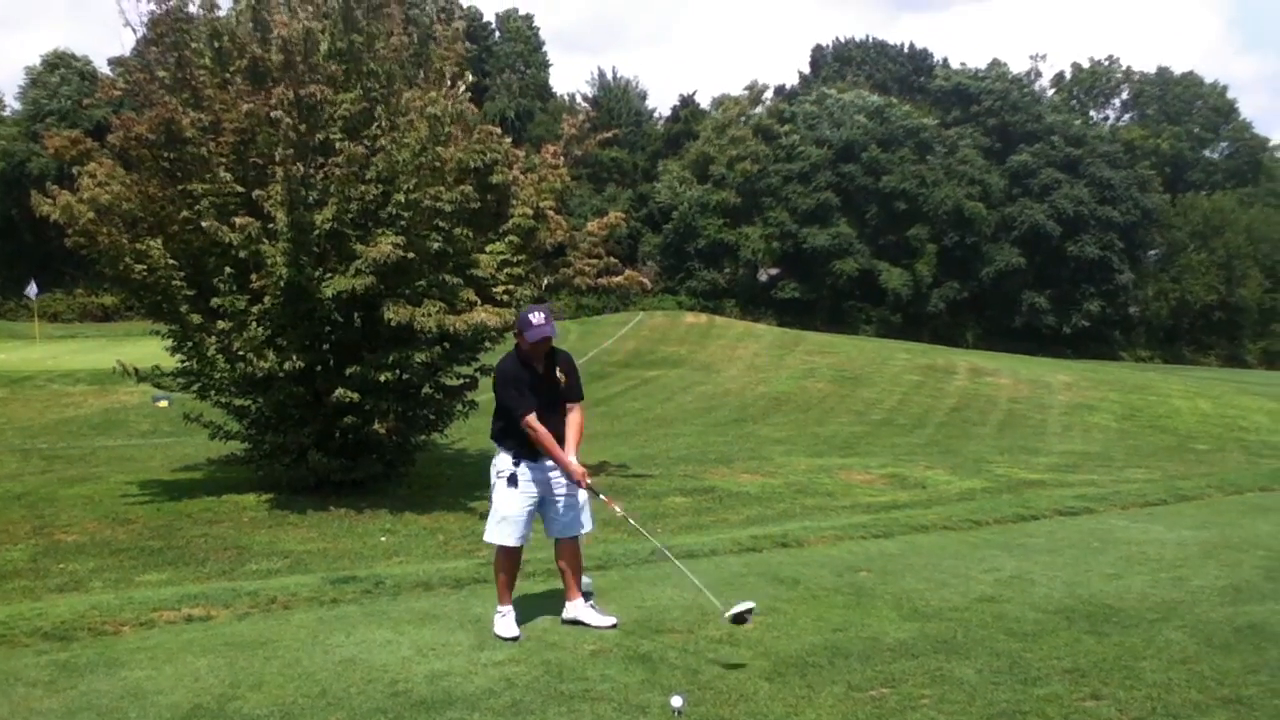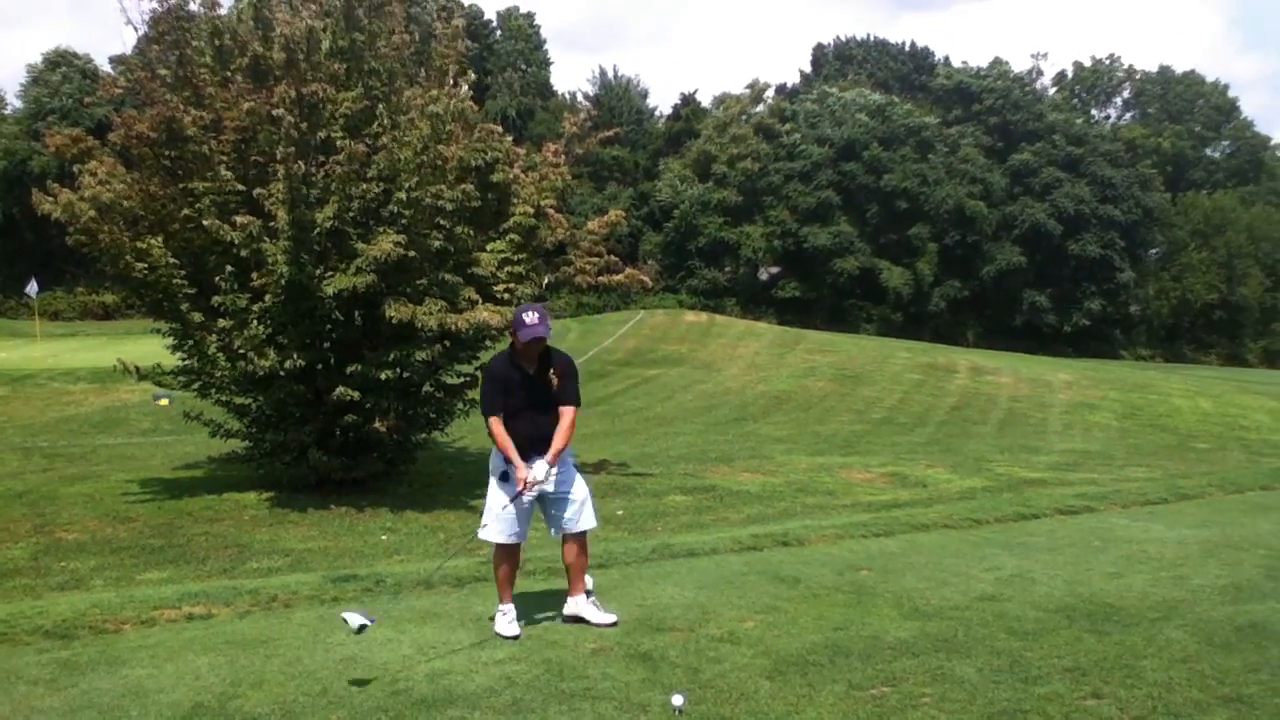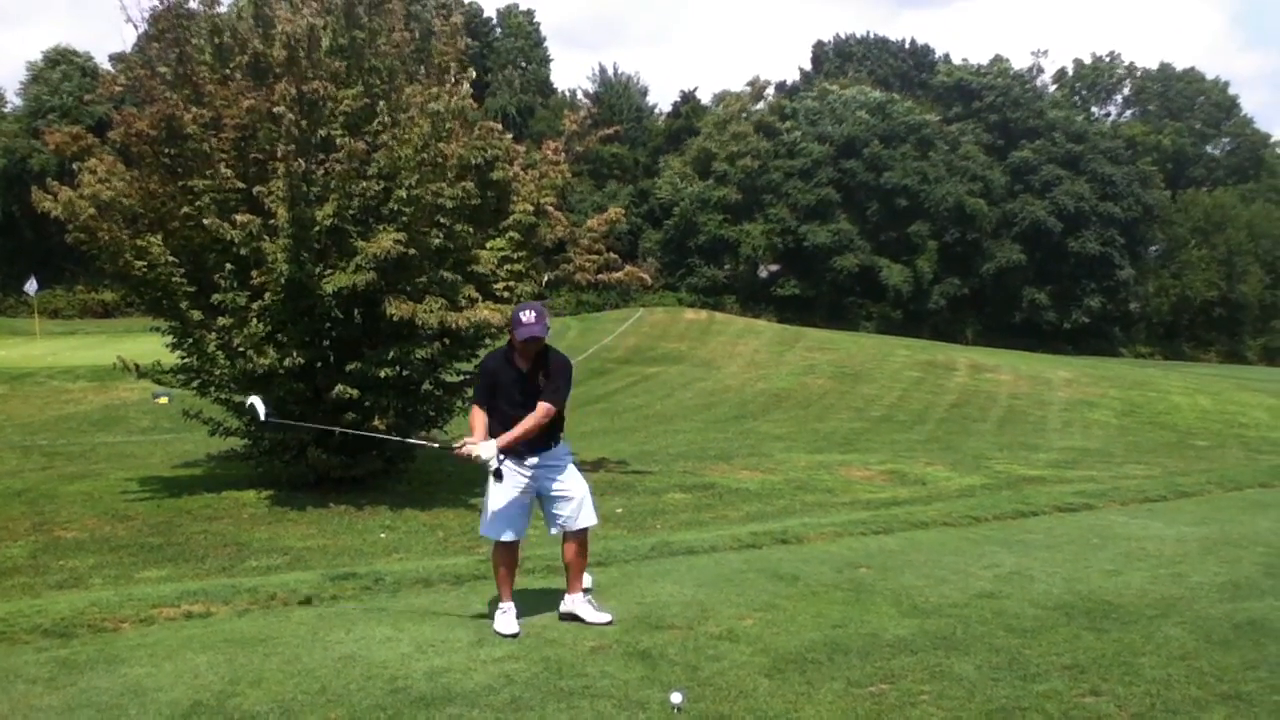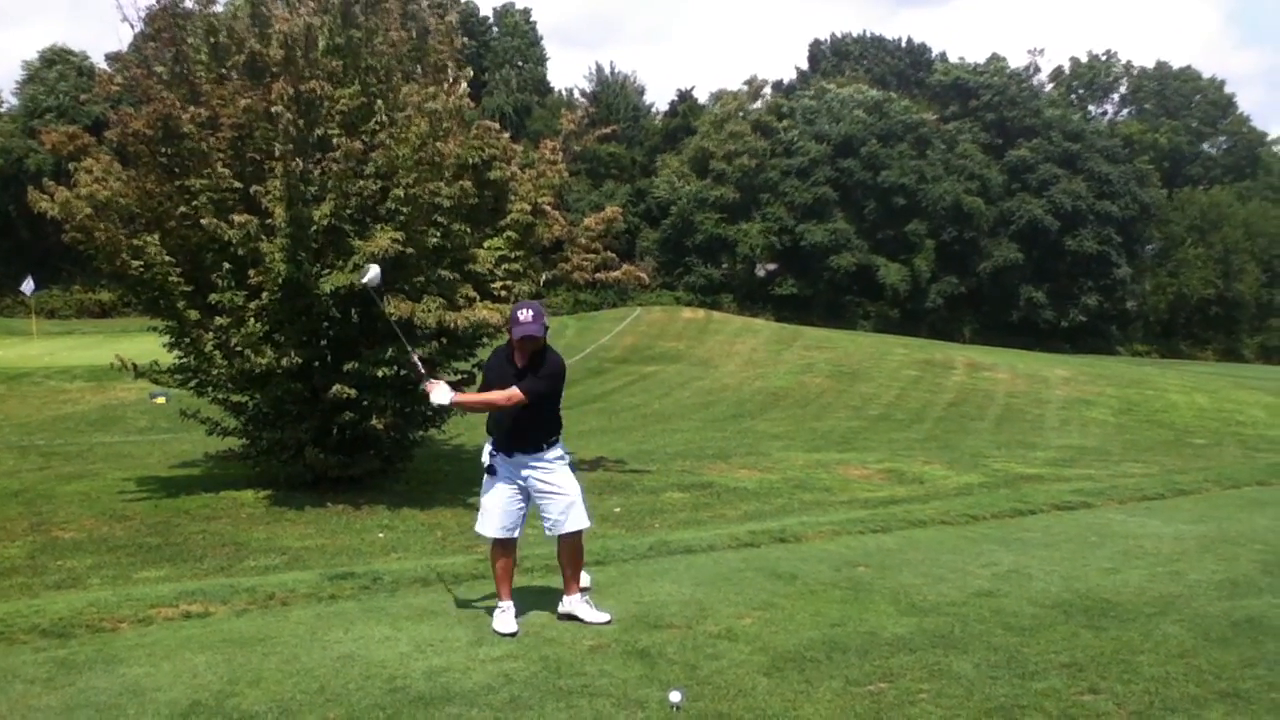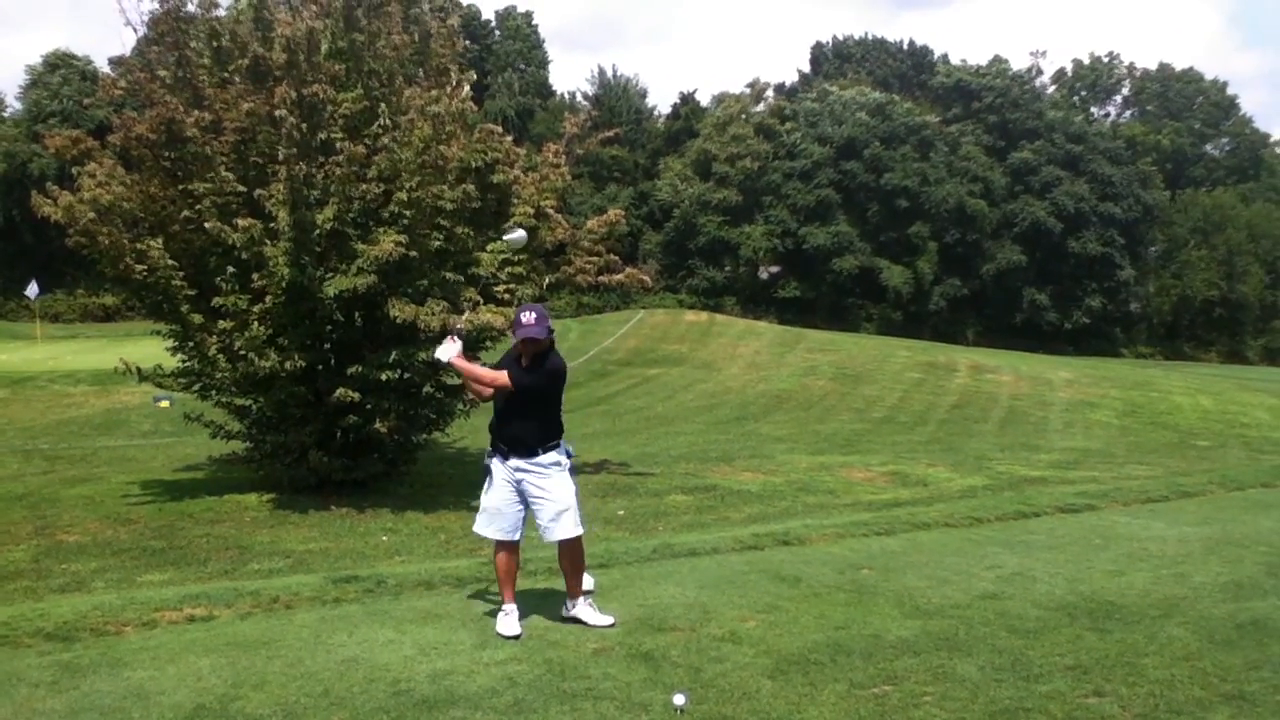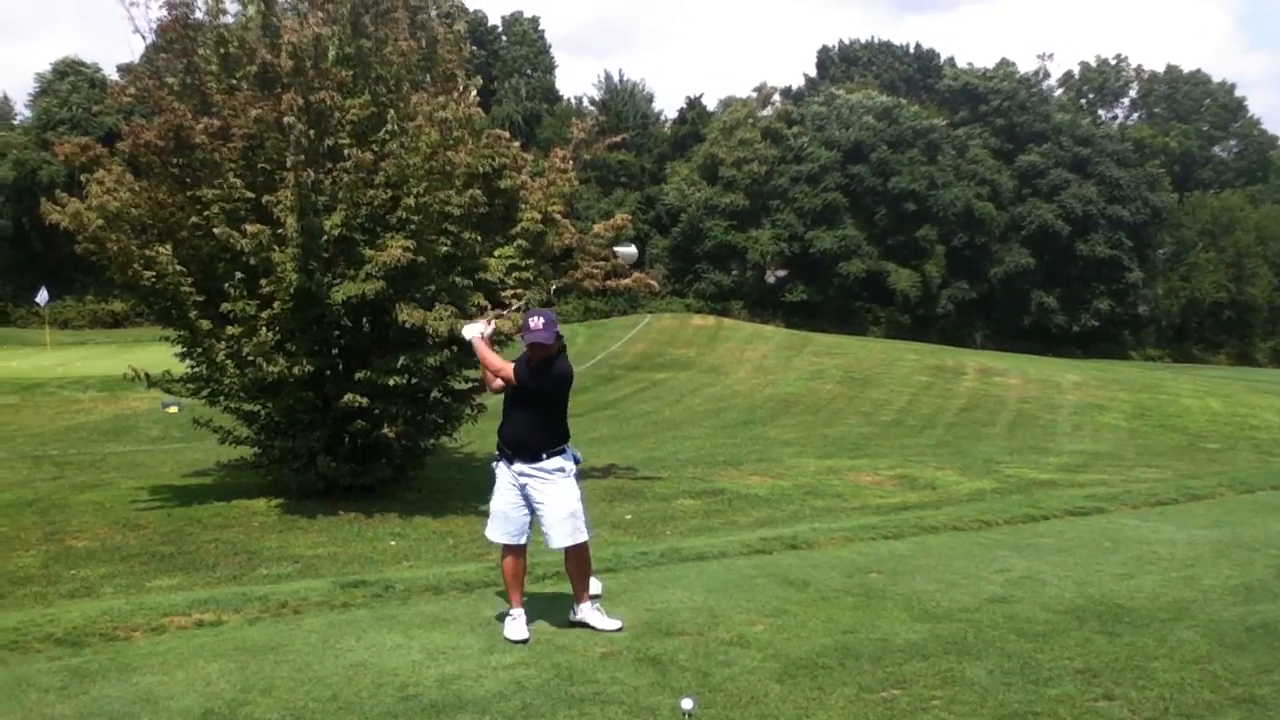
dt=0.1s
person 1, frame 1
left shoulder: (563, 361)
right shoulder: (507, 371)
left elbow: (573, 410)
right elbow: (531, 424)
left wrist: (571, 456)
right wrist: (566, 463)
left hip: (556, 461)
right hip: (516, 465)
left knee: (569, 533)
right knee: (509, 541)
left ankle: (574, 603)
right ankle: (504, 610)
person 1, frame 2
left shoulder: (563, 364)
right shoulder: (497, 368)
left elbow: (569, 415)
right elbow: (495, 422)
left wrist: (549, 461)
right wrist: (517, 465)
left hip: (554, 458)
right hip: (511, 462)
left knee: (576, 528)
right knee: (507, 538)
left ankle: (577, 600)
right ankle: (506, 608)
person 1, frame 3
left shoulder: (558, 364)
right shoulder: (492, 364)
left elbow: (543, 414)
right elbow: (479, 408)
left wrist: (499, 441)
right wrist: (479, 443)
left hip: (552, 456)
right hip: (506, 460)
left knee: (576, 526)
right knee: (505, 535)
left ankle: (574, 598)
right ankle: (505, 606)
person 1, frame 4
left shoulder: (552, 365)
right shoulder: (499, 356)
left elbow: (511, 398)
right elbow: (483, 399)
left wrist: (455, 398)
right wrist: (451, 396)
left hip: (545, 459)
right hip: (503, 459)
left knee: (570, 528)
right knee: (502, 535)
left ankle: (573, 599)
right ankle: (505, 605)
person 1, frame 5
left shoulder: (553, 367)
right shoulder: (513, 356)
left elbow: (497, 381)
right elbow: (487, 391)
left wrist: (454, 360)
right wrist: (459, 359)
left hip: (545, 462)
right hip: (503, 461)
left knee: (569, 533)
right knee: (504, 537)
left ankle: (575, 602)
right ankle: (509, 608)
person 1, frame 6
left shoulder: (556, 370)
right shoulder: (529, 359)
left elbow: (502, 370)
right elbow: (494, 384)
left wrist: (477, 339)
right wrist: (485, 340)
left hip: (549, 468)
right hip: (510, 465)
left knee: (573, 539)
right knee: (511, 542)
left ankle: (584, 606)
right ankle: (516, 613)
